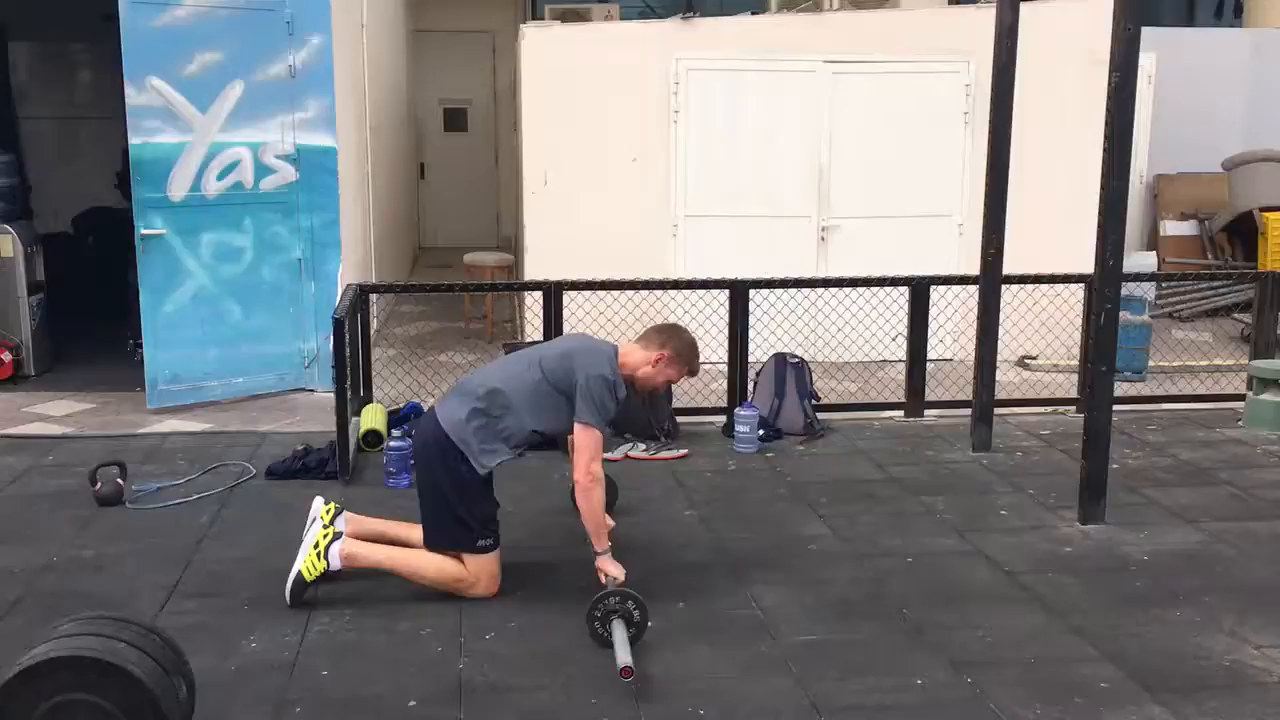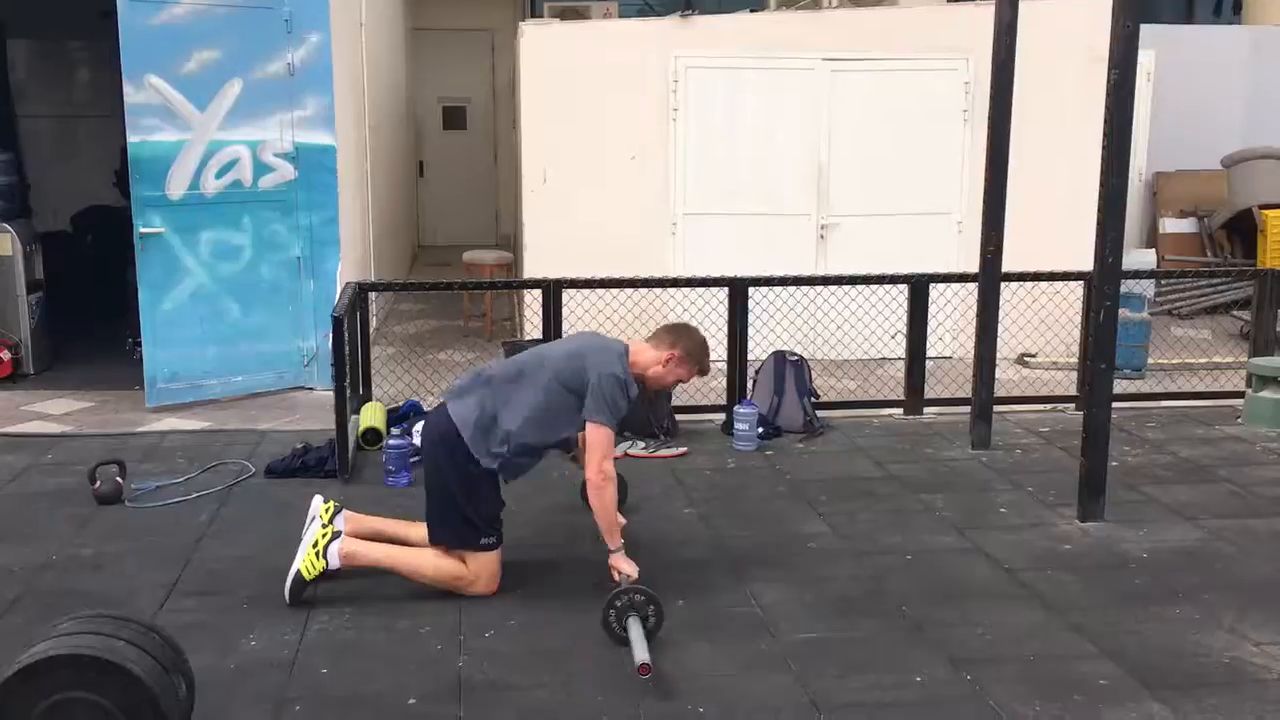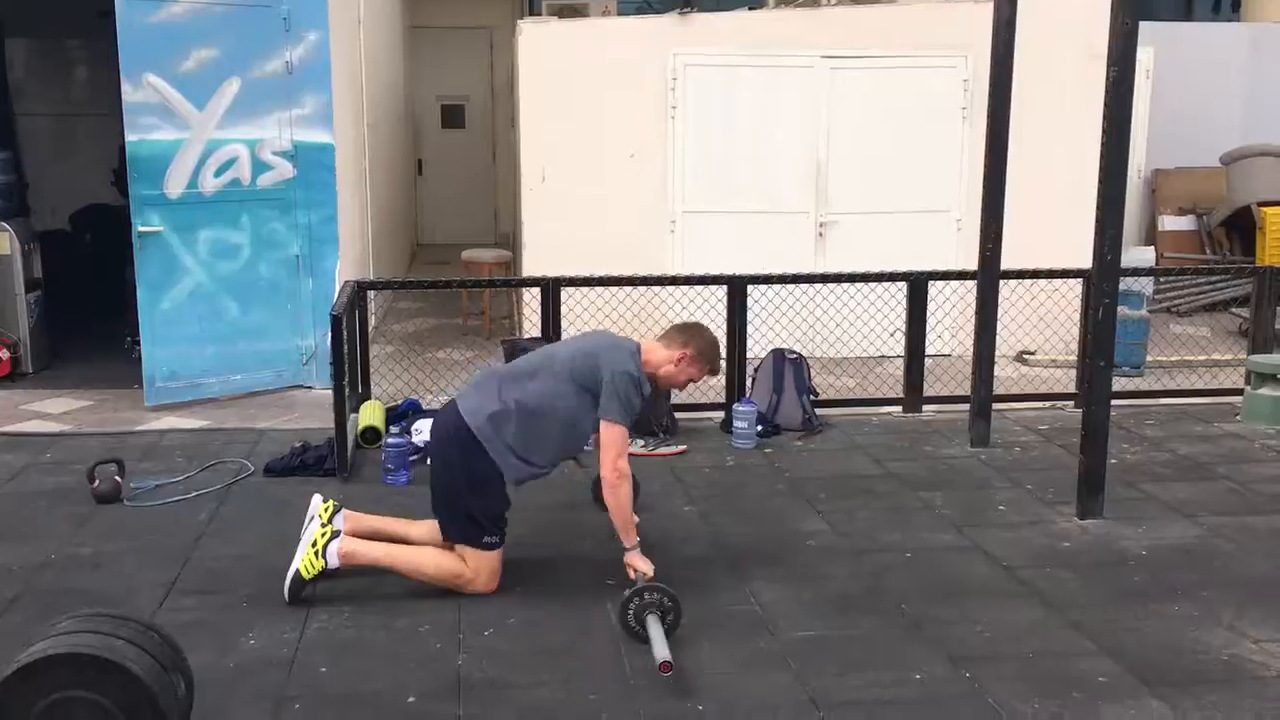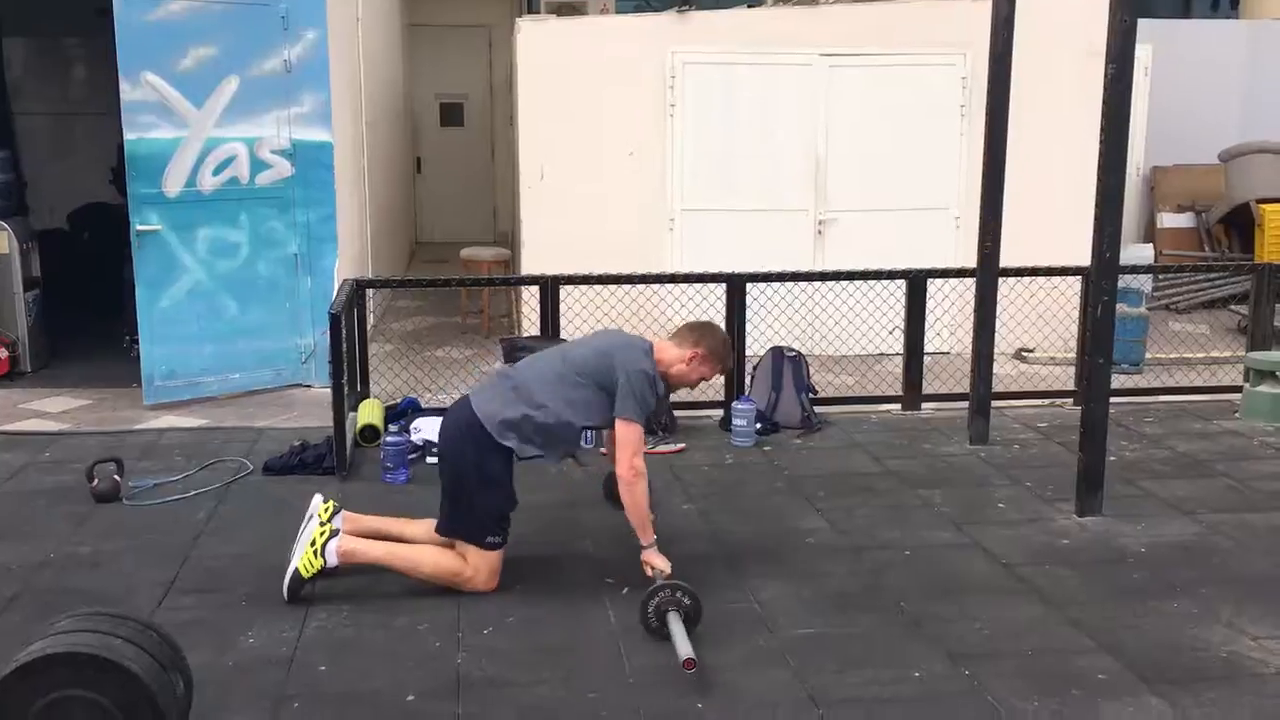
dt=0.1s
person 1, frame 1
left shoulder: (596, 355)
right shoulder: (602, 376)
left elbow: (578, 443)
right elbow: (587, 474)
left wrist: (597, 511)
right wrist: (603, 552)
left hip: (449, 429)
right hip: (454, 442)
left knee: (453, 544)
right knee: (480, 580)
left ankle: (340, 523)
right ankle: (339, 551)
person 1, frame 2
left shoulder: (606, 353)
right shoulder: (613, 374)
left elbow: (589, 442)
right elbow: (598, 472)
left wrist: (607, 510)
right wrist: (615, 550)
left hip: (454, 425)
right hip: (463, 439)
left knee: (455, 543)
right knee: (479, 578)
left ankle: (339, 521)
right ankle: (338, 550)
person 1, frame 3
left shoulder: (618, 352)
right shoulder: (626, 373)
left elbow: (602, 437)
right elbow: (613, 470)
left wrist: (622, 508)
right wrist: (631, 547)
left hip: (465, 423)
right hip: (471, 436)
left knee: (460, 540)
right knee: (478, 576)
left ankle: (339, 520)
right ankle: (339, 549)
person 1, frame 4
left shoulder: (630, 350)
right shoulder: (641, 371)
left elbow: (616, 440)
right elbow: (629, 467)
left wrist: (635, 507)
right wrist: (648, 545)
left hip: (473, 420)
right hip: (484, 435)
left knee: (460, 540)
right knee: (478, 575)
left ankle: (339, 521)
right ankle: (338, 548)
